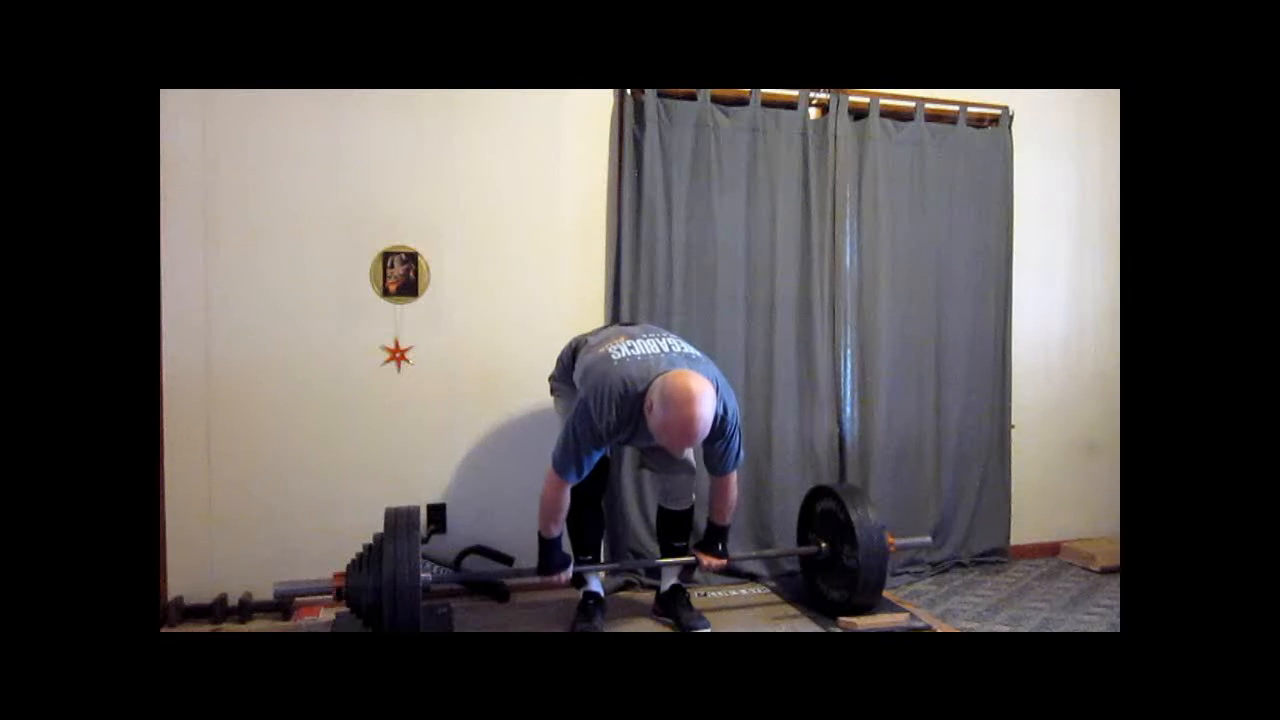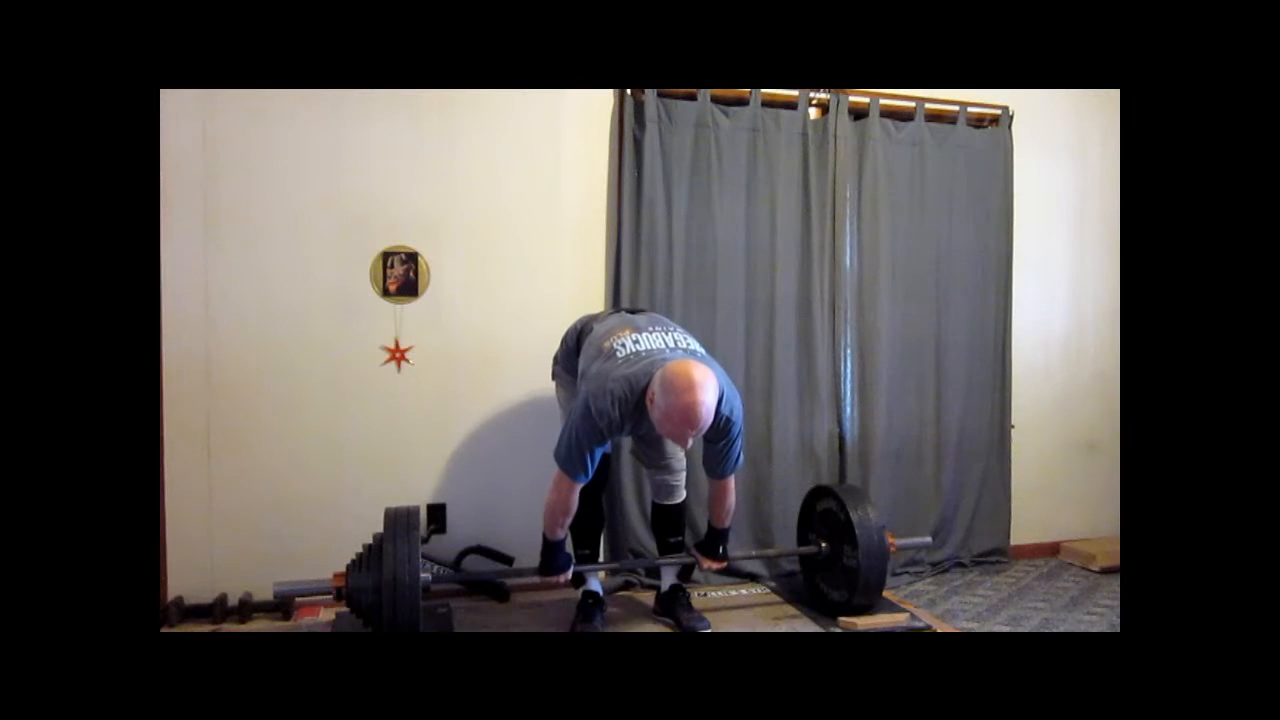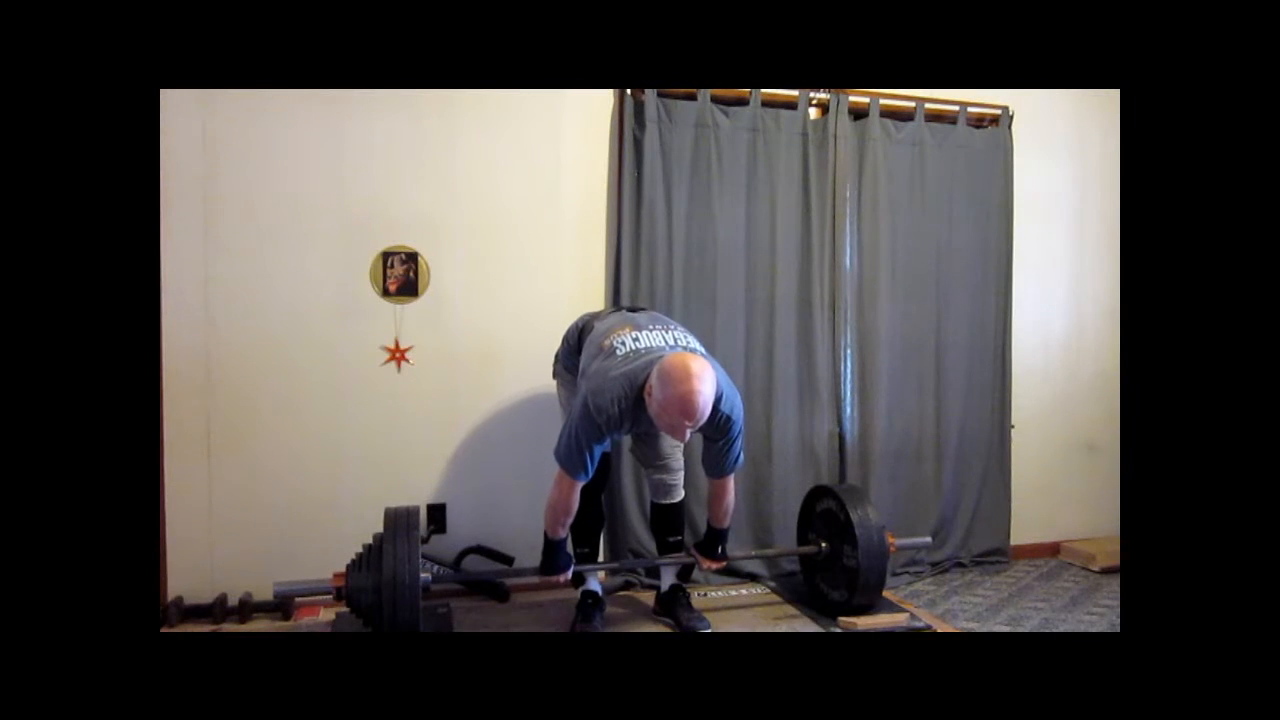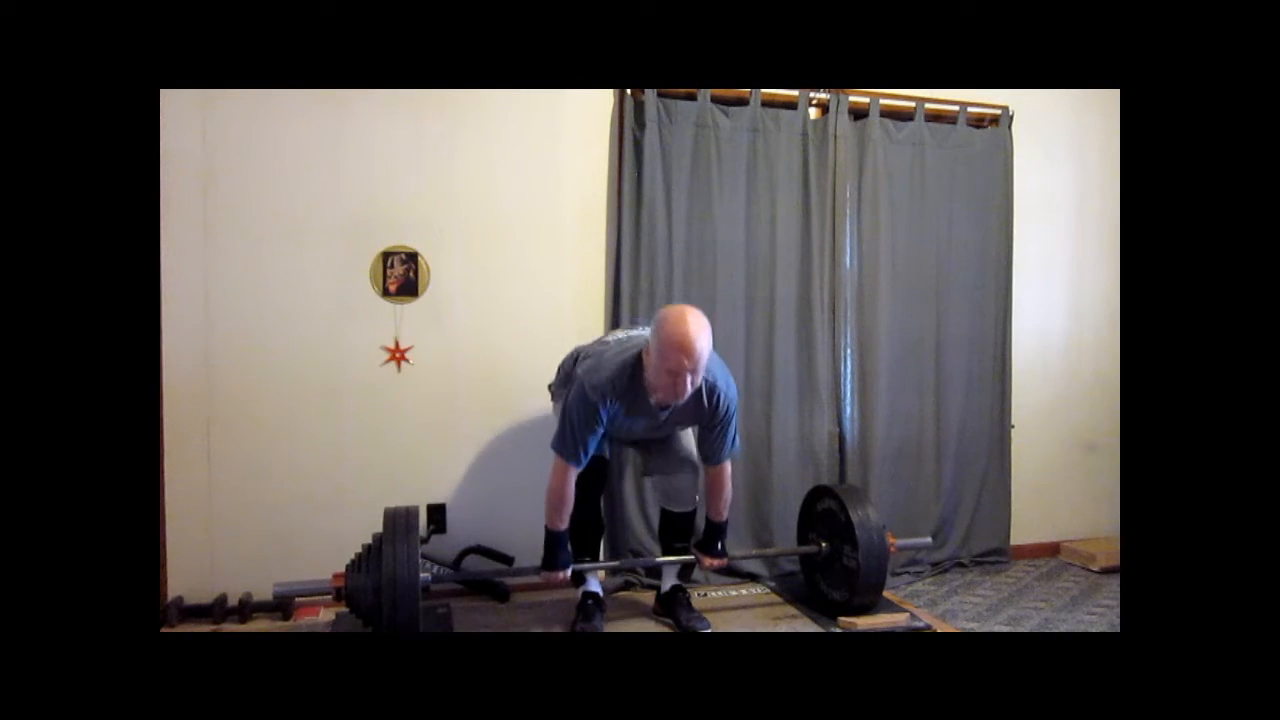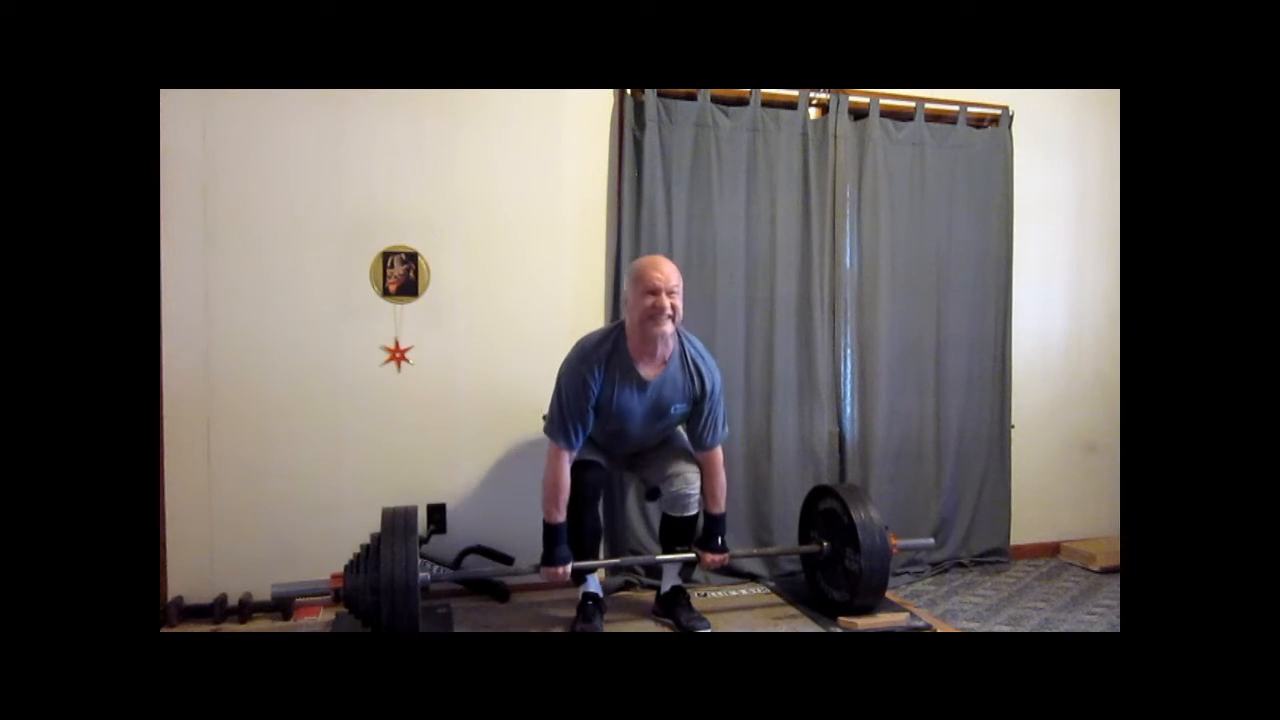
dt=0.4s
person 1, frame 1
left shoulder: (719, 401)
right shoulder: (600, 403)
left elbow: (724, 477)
right elbow: (559, 483)
left wrist: (715, 542)
right wrist: (551, 554)
right hip: (576, 376)
left knee: (680, 479)
right knee: (587, 481)
left ankle: (671, 590)
right ankle: (591, 592)
person 1, frame 2
left shoulder: (724, 403)
right shoulder: (604, 400)
left elbow: (722, 481)
right elbow: (567, 485)
left wrist: (715, 543)
right wrist: (553, 554)
left knee: (670, 476)
right knee: (590, 479)
left ankle: (671, 590)
right ankle: (590, 591)
person 1, frame 3
left shoulder: (725, 402)
right shoulder: (603, 397)
left elbow: (722, 480)
right elbow: (569, 483)
left wrist: (714, 543)
right wrist: (554, 553)
right hip: (581, 354)
left knee: (669, 475)
right knee: (591, 477)
left ankle: (670, 590)
right ankle: (590, 591)
person 1, frame 4
left shoulder: (719, 386)
right shoulder: (598, 379)
left elbow: (718, 468)
right elbow: (566, 470)
left wrist: (714, 539)
right wrist: (555, 550)
right hip: (578, 387)
left knee: (683, 479)
right knee: (587, 483)
left ankle: (671, 591)
right ankle: (590, 593)
person 1, frame 5
left shoulder: (700, 365)
right shoulder: (589, 359)
left elbow: (710, 453)
right elbow: (561, 454)
left wrist: (714, 533)
right wrist: (554, 544)
left hip: (656, 441)
right hip: (592, 442)
left knee: (686, 482)
right knee: (582, 485)
left ankle: (671, 592)
right ankle: (589, 595)
